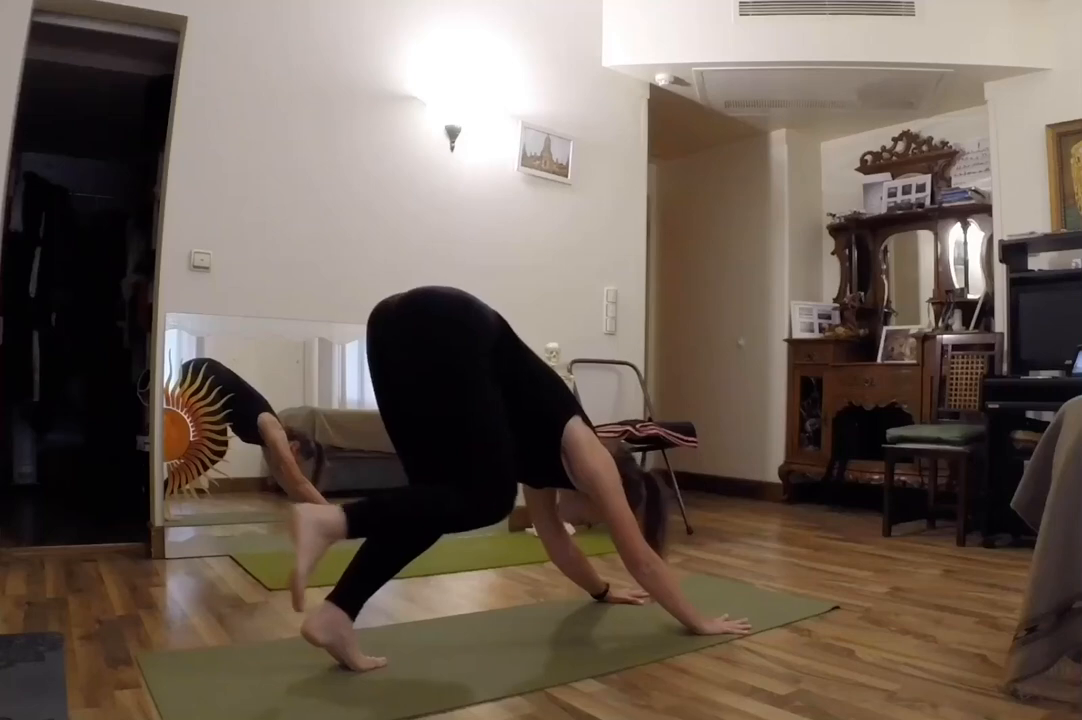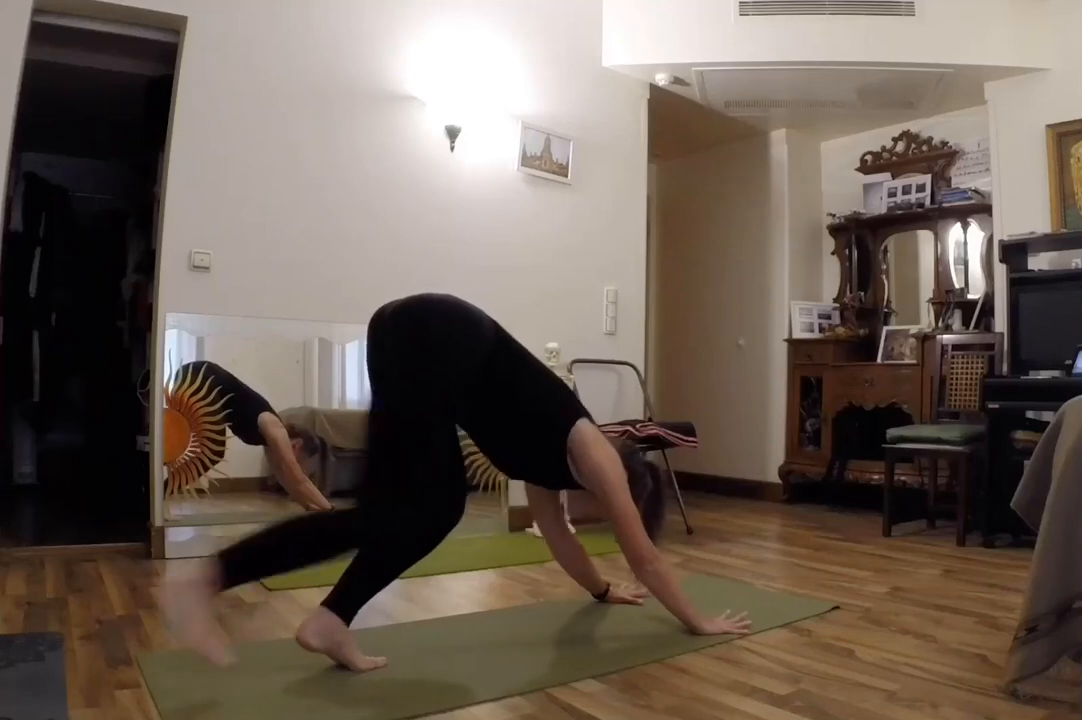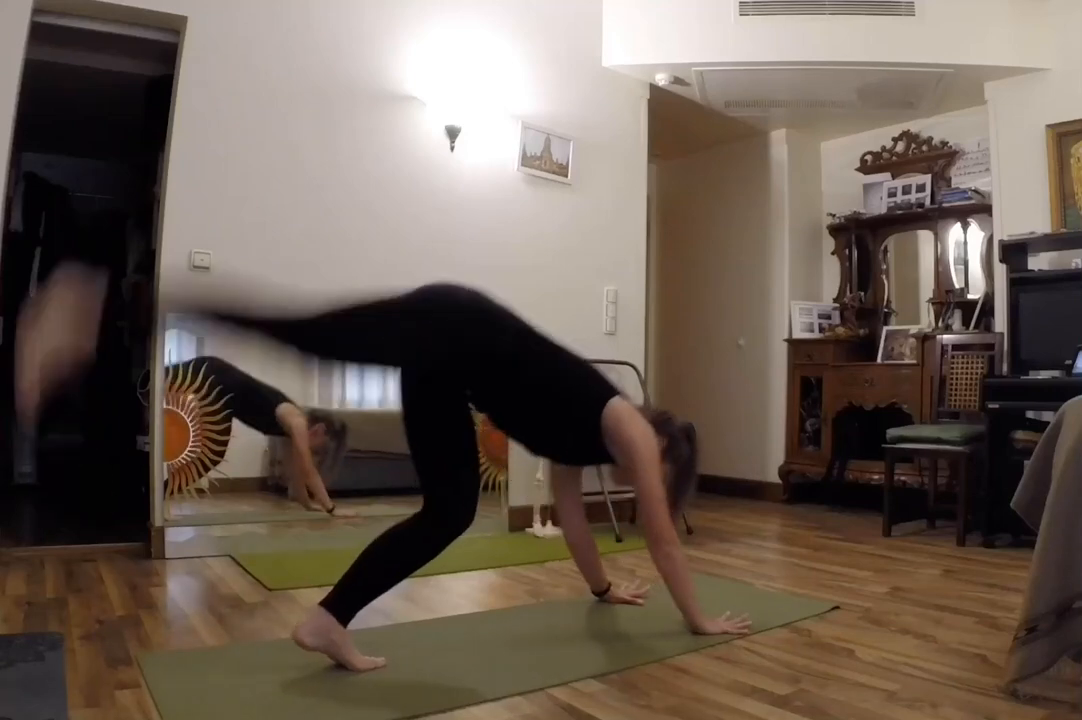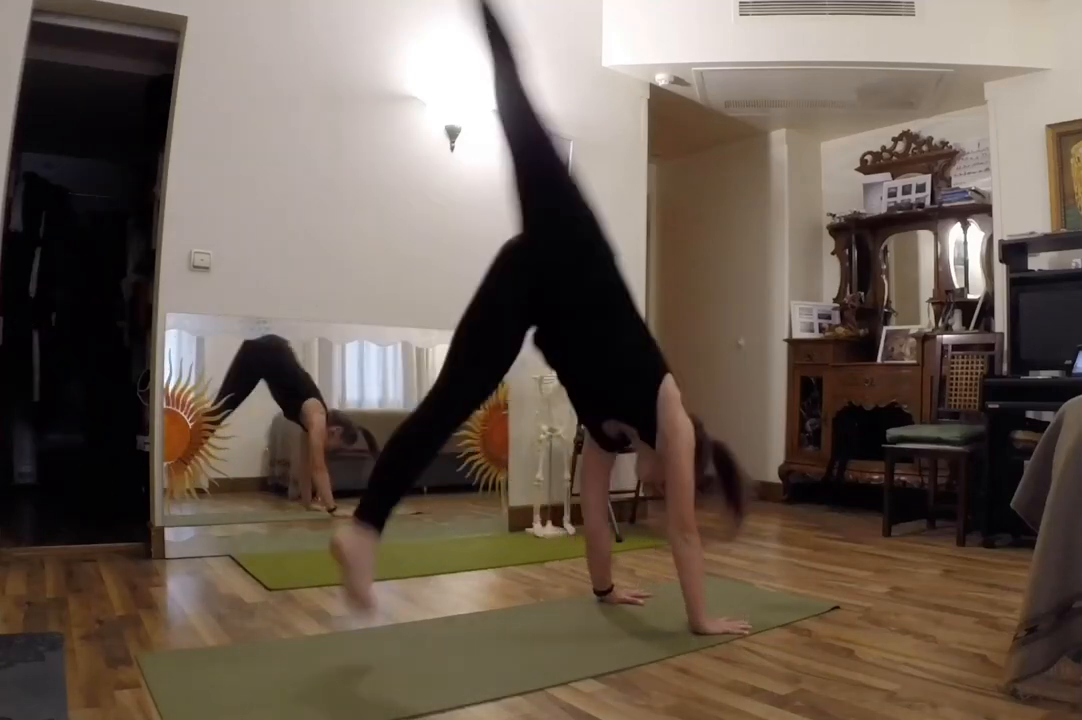
dt=0.3s
person 1, frame 1
left shoulder: (555, 456)
right shoulder: (586, 456)
left elbow: (554, 538)
right elbow: (640, 558)
left wrist: (602, 591)
right wrist: (701, 622)
left hip: (401, 326)
right hip: (443, 332)
left knee: (437, 500)
right knee: (488, 498)
left ankle: (335, 615)
right ankle: (331, 520)
person 1, frame 2
left shoulder: (560, 455)
right shoulder: (589, 450)
left elbow: (554, 533)
right elbow: (642, 554)
left wrist: (604, 590)
right wrist: (696, 621)
left hip: (407, 329)
right hip: (435, 338)
left knee: (439, 506)
right knee: (381, 513)
left ankle: (330, 620)
right ankle: (207, 579)
person 1, frame 3
left shoulder: (577, 437)
right shoulder: (628, 428)
left elbow: (571, 515)
right elbow: (662, 537)
left wrist: (603, 587)
right wrist: (700, 619)
left hip: (448, 354)
right hip: (452, 329)
left knee: (448, 510)
right knee: (291, 333)
left ankle: (329, 620)
right ankle: (90, 305)
person 1, frame 4
left shoulder: (609, 428)
right shoulder: (673, 424)
left elbow: (593, 512)
right elbow: (682, 531)
left wrist: (605, 588)
right wrist: (702, 621)
left hip: (541, 268)
right hip: (562, 256)
left knee: (453, 399)
left ankle: (363, 528)
person 2, frame 1
left shoulder: (270, 433)
right shoulder: (273, 430)
left elbow: (279, 471)
right elbow: (298, 480)
left wrist: (303, 501)
left hip: (208, 377)
person 2, frame 2
left shoulder: (274, 433)
right shoulder: (275, 431)
left elbow: (282, 474)
right elbow: (299, 478)
left wrist: (305, 503)
right wrist: (330, 509)
left hip: (208, 382)
person 2, frame 3
left shoulder: (295, 423)
right shoulder: (296, 421)
left elbow: (296, 468)
right elbow: (309, 471)
left wrist: (306, 502)
right wrist: (331, 508)
left hip: (215, 378)
right hip: (212, 376)
person 2, frame 4
left shoulder: (314, 419)
right shoulder: (317, 418)
left elbow: (312, 464)
right elbow: (318, 467)
left wrist: (307, 502)
right wrist: (331, 507)
left hip: (270, 354)
right hip: (263, 352)
